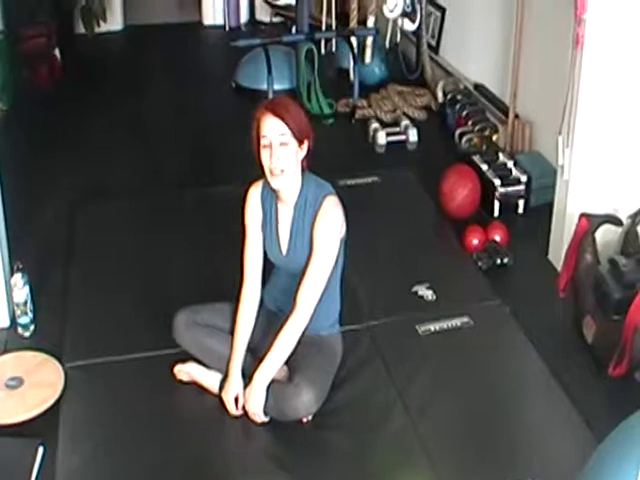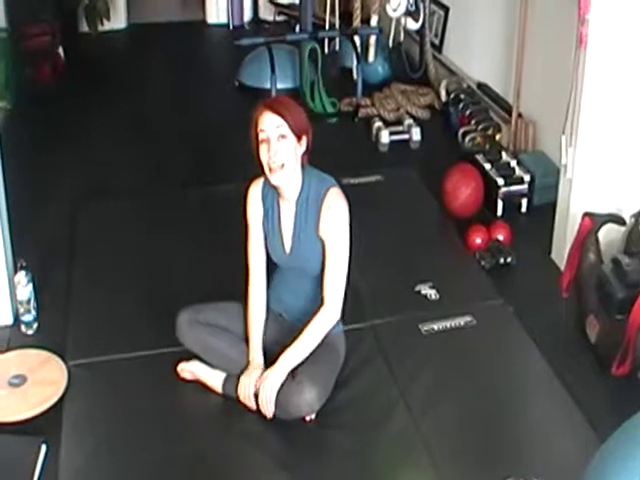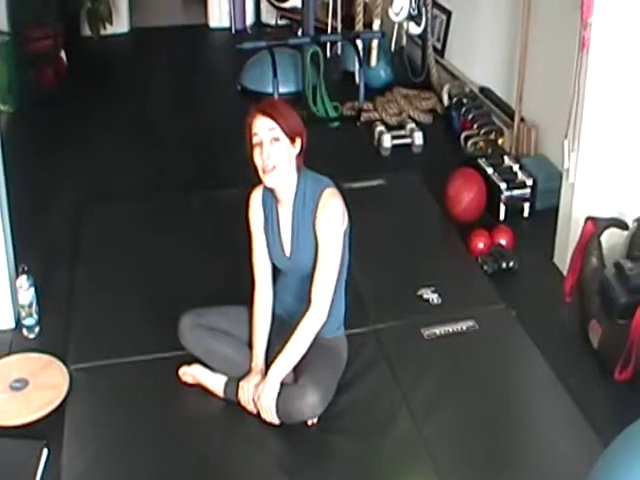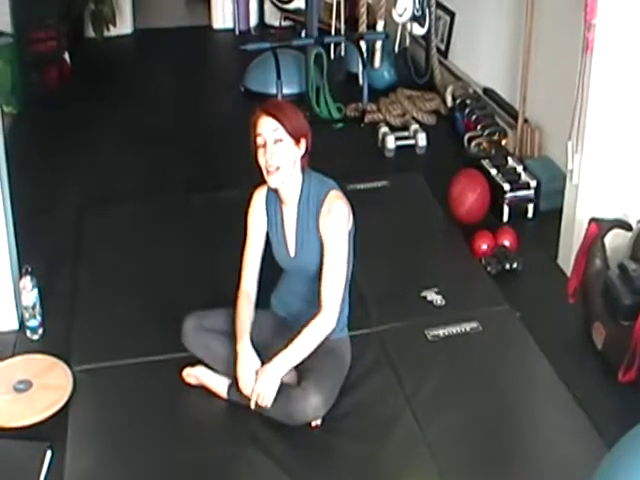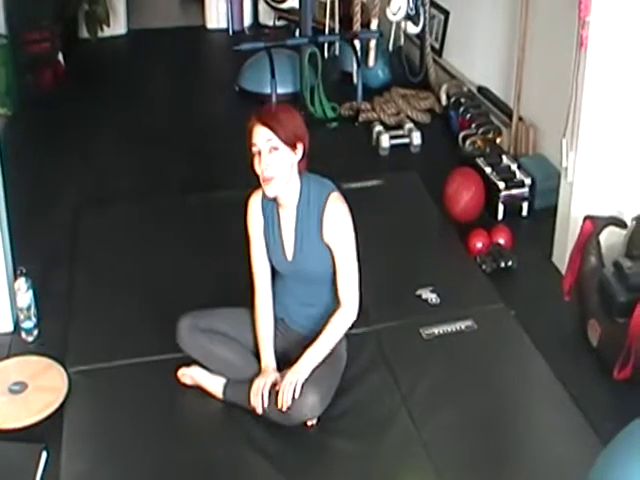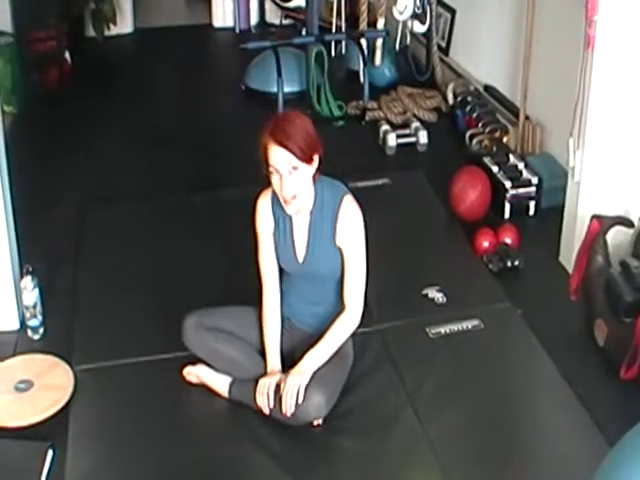
dt=0.4s
person 1, frame 1
left shoulder: (326, 209)
right shoulder: (257, 195)
left elbow: (303, 311)
right elbow: (250, 286)
left wrist: (257, 381)
right wrist: (234, 368)
left hip: (316, 333)
right hip: (271, 315)
left knee: (303, 401)
right knee: (184, 324)
left ankle: (213, 379)
right ankle: (281, 375)
person 1, frame 2
left shoulder: (330, 201)
right shoulder: (258, 193)
left elbow: (332, 307)
right elbow: (256, 282)
left wrist: (277, 371)
right wrist: (255, 361)
left hip: (318, 332)
right hip: (274, 316)
left knee: (305, 399)
right knee: (187, 322)
left ankle: (218, 377)
right ankle: (288, 377)
person 1, frame 3
left shoulder: (327, 203)
right shoulder: (259, 199)
left elbow: (319, 308)
right elbow: (263, 288)
left wrist: (272, 378)
right wrist: (258, 368)
left hip: (321, 336)
right hip: (278, 320)
left knee: (308, 402)
right knee: (190, 326)
left ankle: (219, 382)
right ankle: (289, 378)
person 1, frame 4
left shoulder: (331, 205)
right shoulder: (262, 200)
left elbow: (330, 312)
right elbow: (247, 287)
left wrist: (278, 366)
right wrist: (242, 348)
left hip: (324, 337)
right hip: (280, 320)
left knee: (310, 405)
right knee: (193, 328)
left ankle: (223, 383)
right ankle: (291, 380)
person 1, frame 5
left shoulder: (330, 206)
right shoulder: (258, 204)
left elbow: (349, 306)
right elbow: (262, 291)
left wrist: (304, 366)
right wrist: (268, 366)
left hip: (321, 337)
right hip: (275, 323)
left knee: (307, 404)
right knee: (188, 329)
left ankle: (219, 385)
right ankle: (280, 381)
person 1, frame 6
left shoulder: (344, 210)
right shoulder: (267, 204)
left elbow: (353, 311)
right elbow: (270, 288)
left wrist: (305, 368)
right wrist: (273, 367)
left hip: (327, 335)
right hip: (283, 321)
left knee: (312, 403)
right knee: (194, 328)
left ankle: (224, 382)
right ankle: (283, 379)
